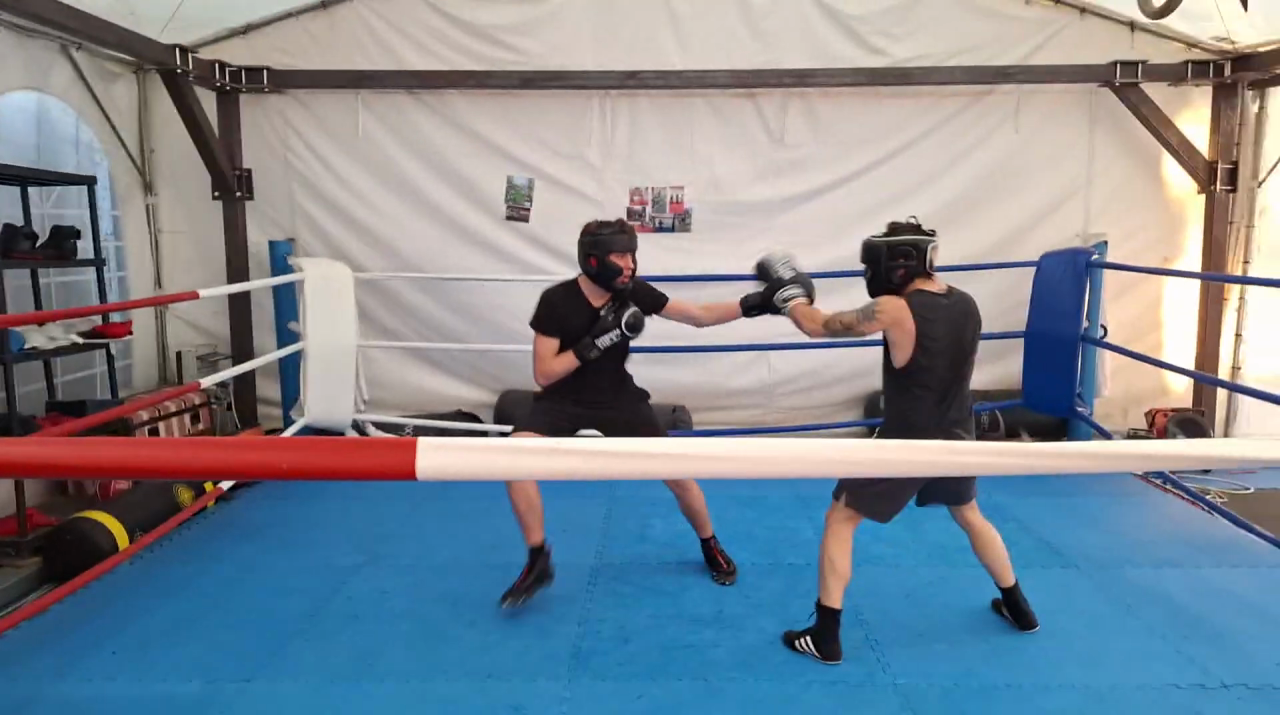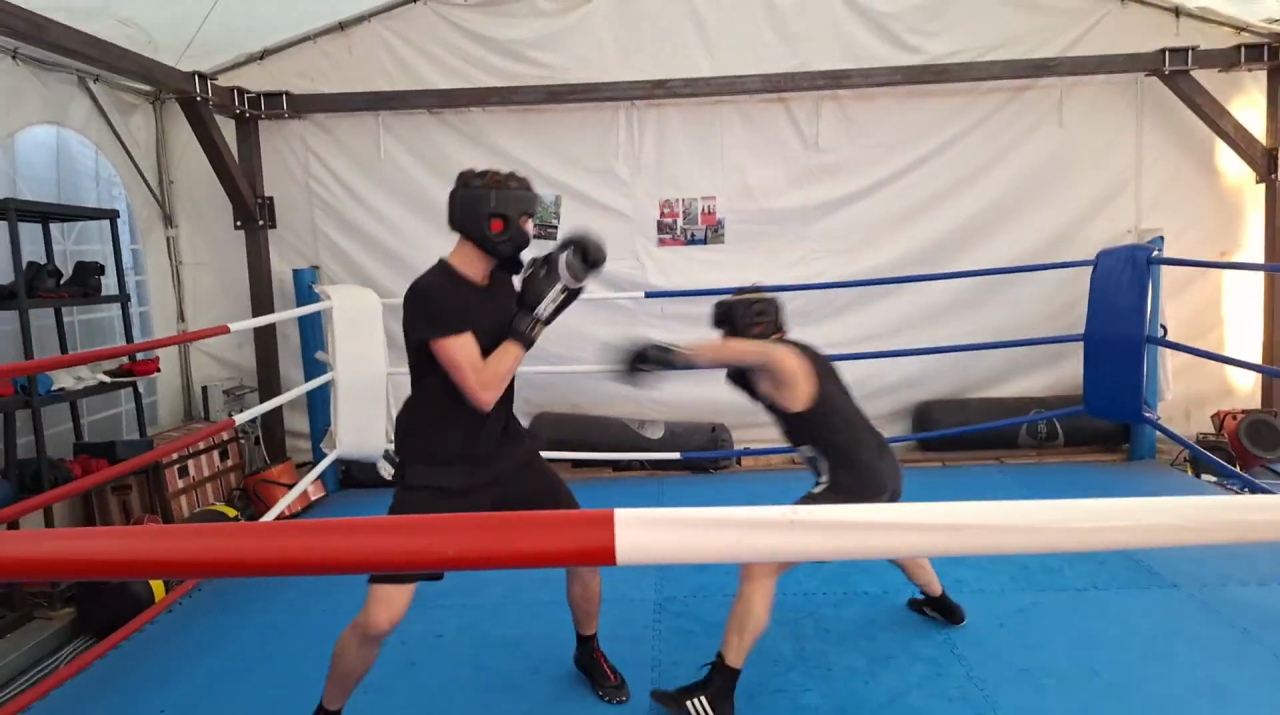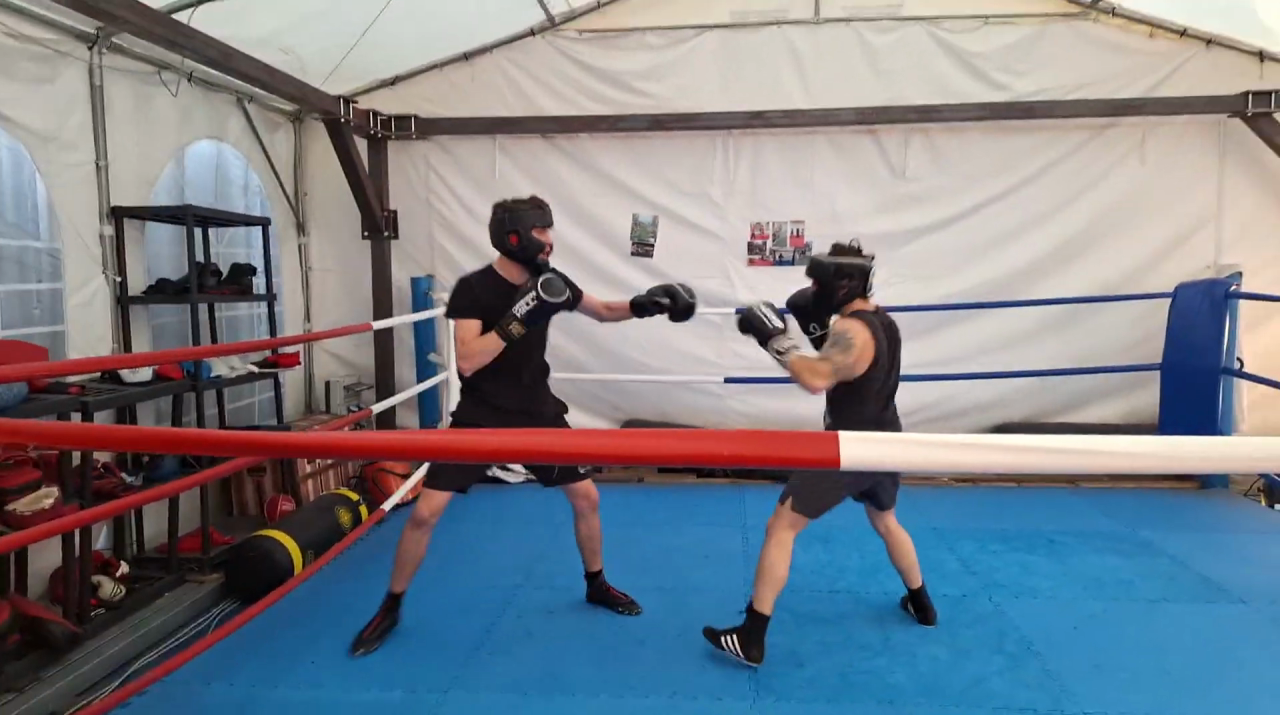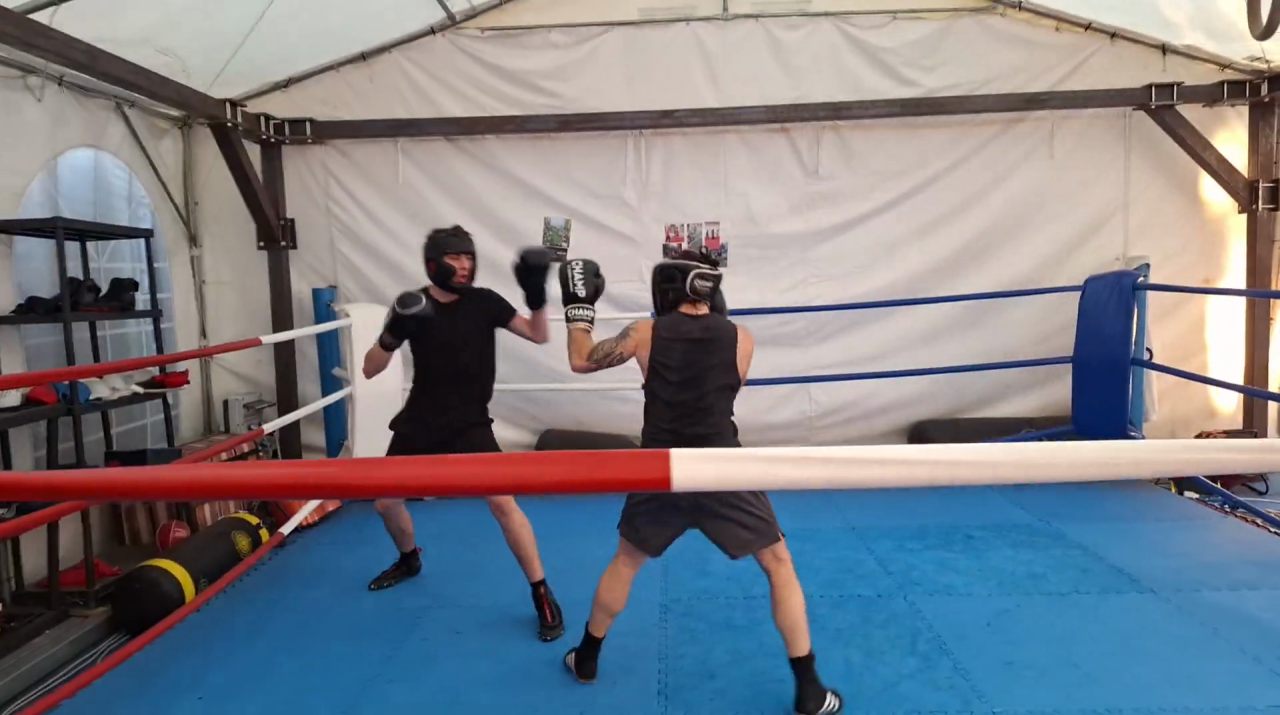
dt=1s
person 1, frame 1
left shoulder: (637, 292)
right shoulder: (557, 302)
left elbow: (698, 316)
right elbow: (543, 376)
left wrist: (752, 304)
right wrist: (594, 343)
left hip: (617, 397)
right hip: (567, 398)
left knee: (675, 472)
left ankle: (709, 544)
right ankle: (538, 559)
person 1, frame 2
left shoulder: (498, 274)
right shoulder: (432, 294)
left elbow: (507, 335)
right elbow: (482, 392)
left wrist: (566, 271)
right wrist: (538, 314)
left hip: (503, 454)
right hip: (435, 471)
right knee: (379, 619)
left ankle: (588, 650)
person 1, frame 3
left shoulder: (549, 279)
right shoulder: (473, 289)
left elbow: (600, 309)
right elbow: (466, 364)
left wrist: (644, 304)
right wrist: (517, 319)
left hip: (537, 411)
right hip: (480, 415)
left knee: (586, 496)
right knee: (426, 511)
left ankle: (597, 584)
right ankle: (391, 607)
person 1, frame 4
left shoulder: (484, 302)
right shoulder: (407, 307)
left elbow: (539, 335)
right elbow: (371, 370)
left wrist: (536, 295)
right wrist: (391, 335)
left hip: (470, 422)
right hip: (419, 422)
left knee: (501, 500)
right knee: (386, 501)
left ankle: (542, 594)
right ankle: (409, 559)
person 2, frame 1
left shoulder: (893, 309)
right shoulder: (966, 305)
left elbow: (820, 324)
left wrist: (787, 288)
left hip: (904, 440)
right hip: (955, 438)
left knee: (841, 521)
right knee: (972, 519)
left ankle: (826, 634)
right ankle: (1017, 607)
person 2, frame 2
left shoulder: (779, 357)
right shoulder: (802, 359)
left elbow: (728, 352)
left wrist: (667, 353)
right wrist: (756, 386)
left hip: (856, 487)
right hip: (884, 472)
left knee: (759, 570)
right ankle: (942, 604)
person 2, frame 3
left shoulder: (852, 328)
right shoulder: (884, 322)
left elbow: (815, 381)
left wrist: (777, 338)
right wrist: (814, 324)
left knee: (782, 528)
right knee: (885, 522)
left ankle: (751, 638)
right ankle: (921, 604)
person 2, frame 4
left shoulder: (646, 331)
right shoulder: (740, 338)
left elbow: (581, 361)
left wrist: (577, 306)
left knee: (626, 561)
right knee: (779, 566)
left ankle: (587, 656)
